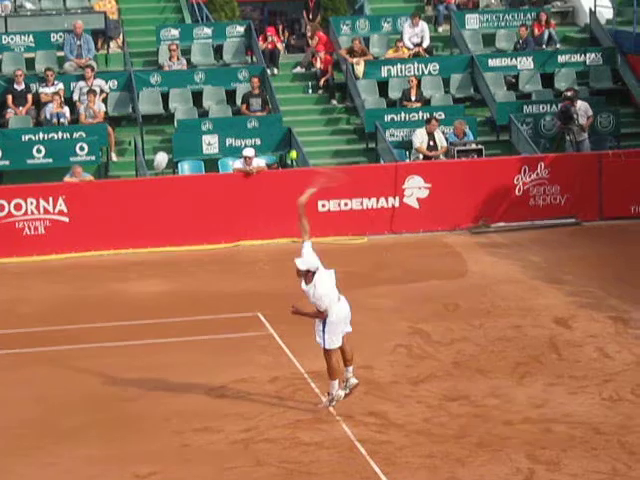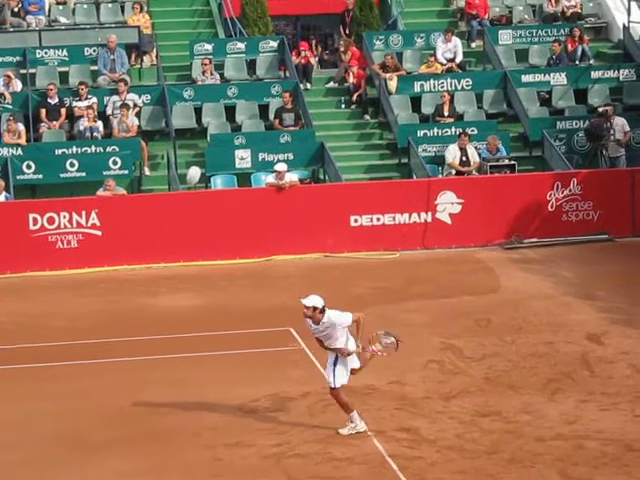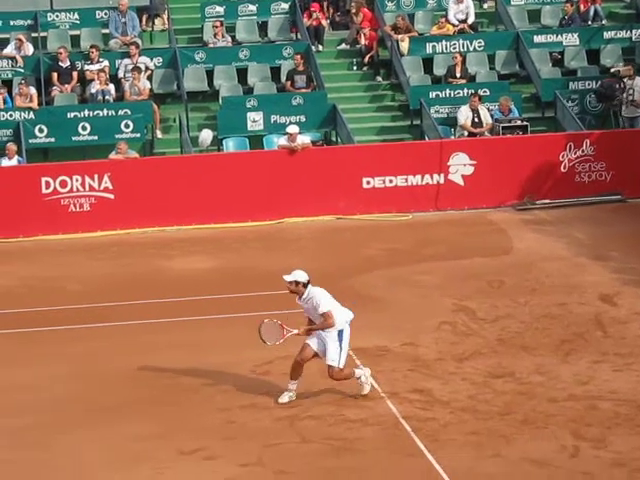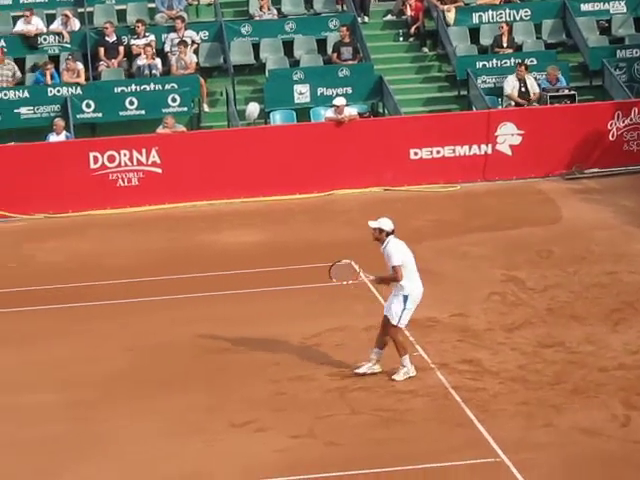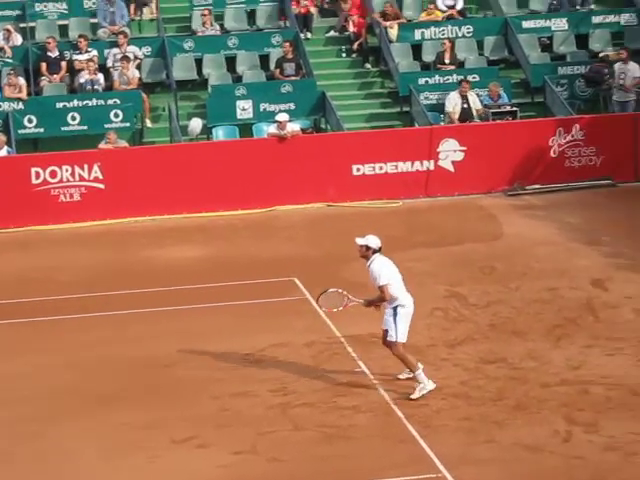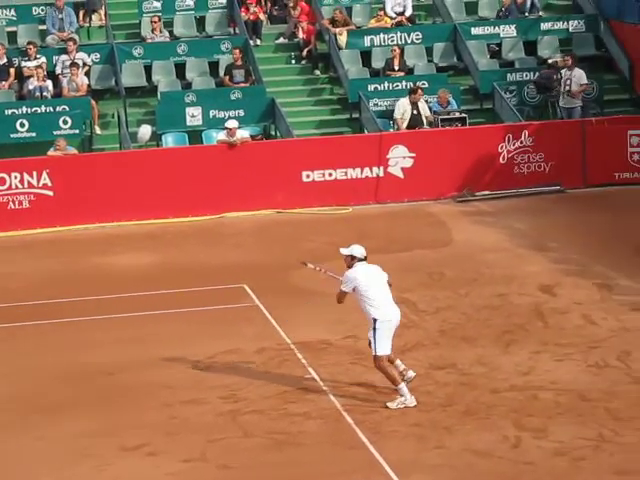
dt=0.3s
person 1, frame 1
left shoulder: (316, 292)
right shoulder: (310, 259)
left elbow: (323, 314)
right elbow: (305, 233)
left wrist: (300, 312)
right wrist: (301, 210)
left hip: (332, 319)
right hip: (341, 307)
left knee: (331, 355)
right knee: (344, 344)
left ankle: (334, 393)
right ankle: (349, 378)
person 1, frame 2
left shoulder: (335, 318)
right shoulder: (309, 321)
left elbow: (359, 317)
right elbow: (320, 342)
left wrist: (358, 340)
right wrist: (340, 350)
left hip: (350, 350)
right hip: (335, 352)
left knee: (335, 392)
right knee: (355, 370)
left ankle: (356, 423)
right ankle: (373, 350)
person 1, frame 3
left shoulder: (317, 296)
right shoulder: (302, 298)
left elbow: (330, 323)
left wrist: (307, 329)
right wrist: (307, 329)
left hip: (338, 331)
right hip: (320, 332)
left knee: (334, 374)
right knee: (299, 359)
left ankle: (362, 374)
right ankle: (291, 391)
person 1, frame 4
left shoulder: (393, 248)
right shoulder: (389, 245)
left elbow: (398, 277)
left wrist: (380, 279)
right wrist: (384, 278)
left hip: (408, 293)
right hip: (400, 291)
left knee: (394, 331)
right knee: (384, 328)
left ankle: (408, 367)
right ankle: (373, 363)
person 1, frame 5
left shoulder: (376, 266)
right shoulder: (379, 261)
left elbow: (385, 296)
left wrist: (370, 302)
right wrist: (376, 300)
left hip: (399, 307)
right hip: (395, 306)
left knee: (397, 349)
right knee: (387, 341)
left ankle: (424, 382)
right ankle: (413, 368)
person 1, frame 6
left shoulder: (351, 275)
right shoulder: (375, 269)
left elbow: (340, 300)
right elbow: (389, 283)
left wrist: (342, 286)
left hip: (382, 319)
right hip: (393, 314)
left knee: (380, 361)
right knee: (374, 346)
left ankle: (407, 396)
right ankle: (405, 373)
